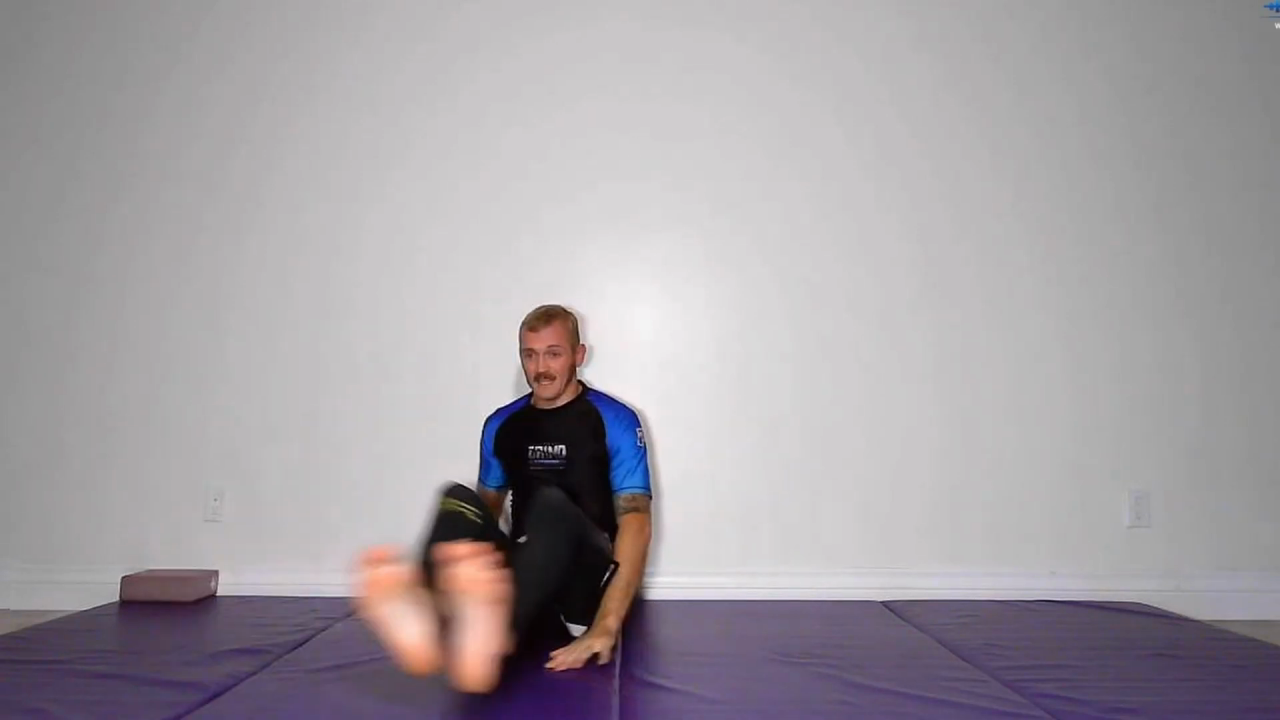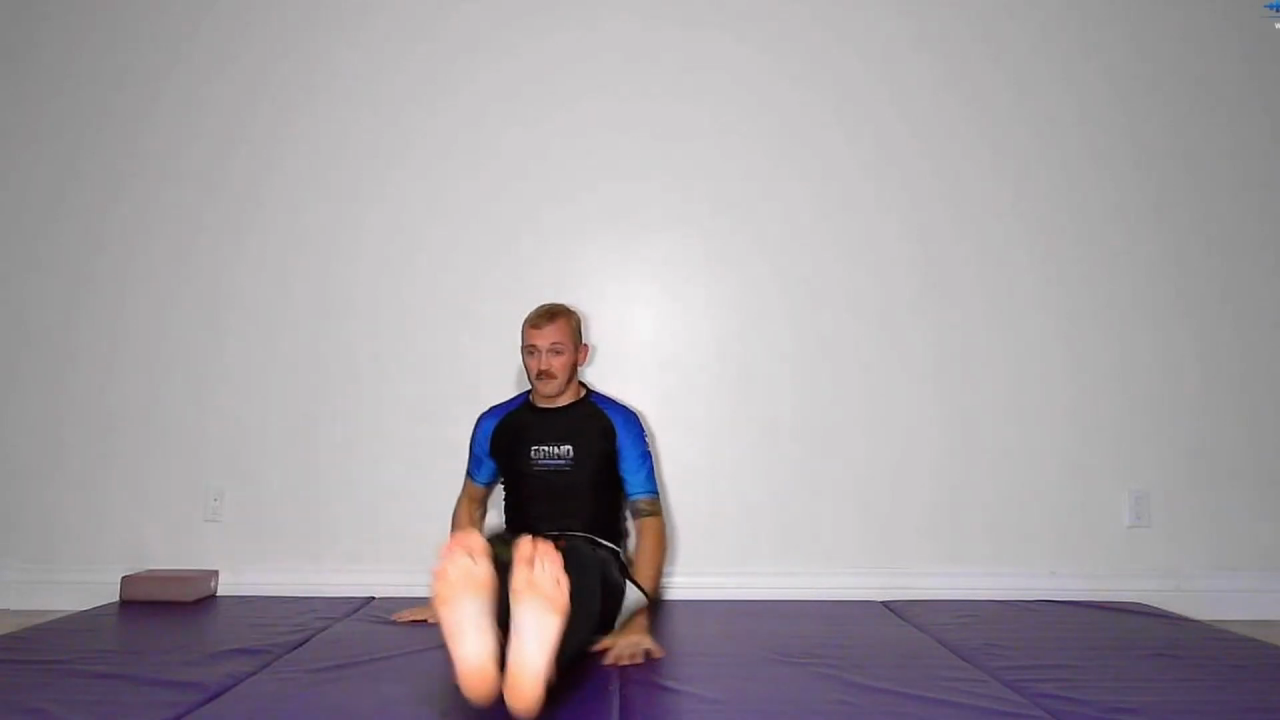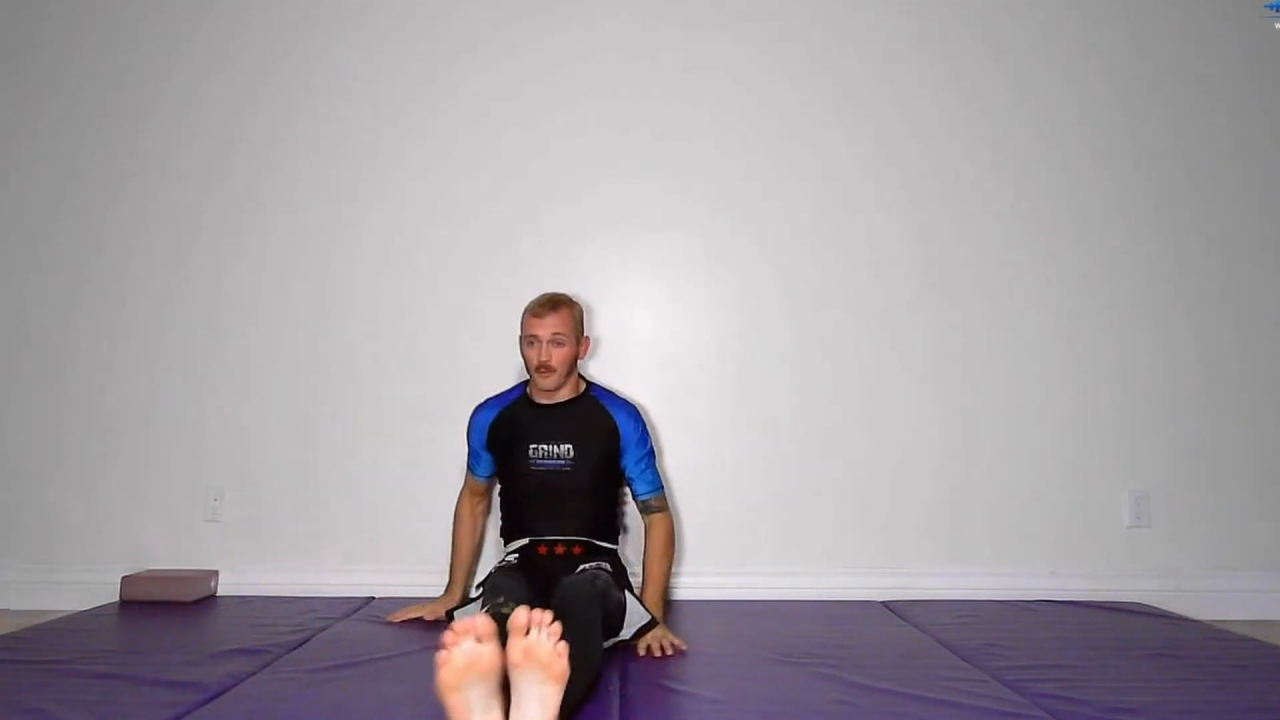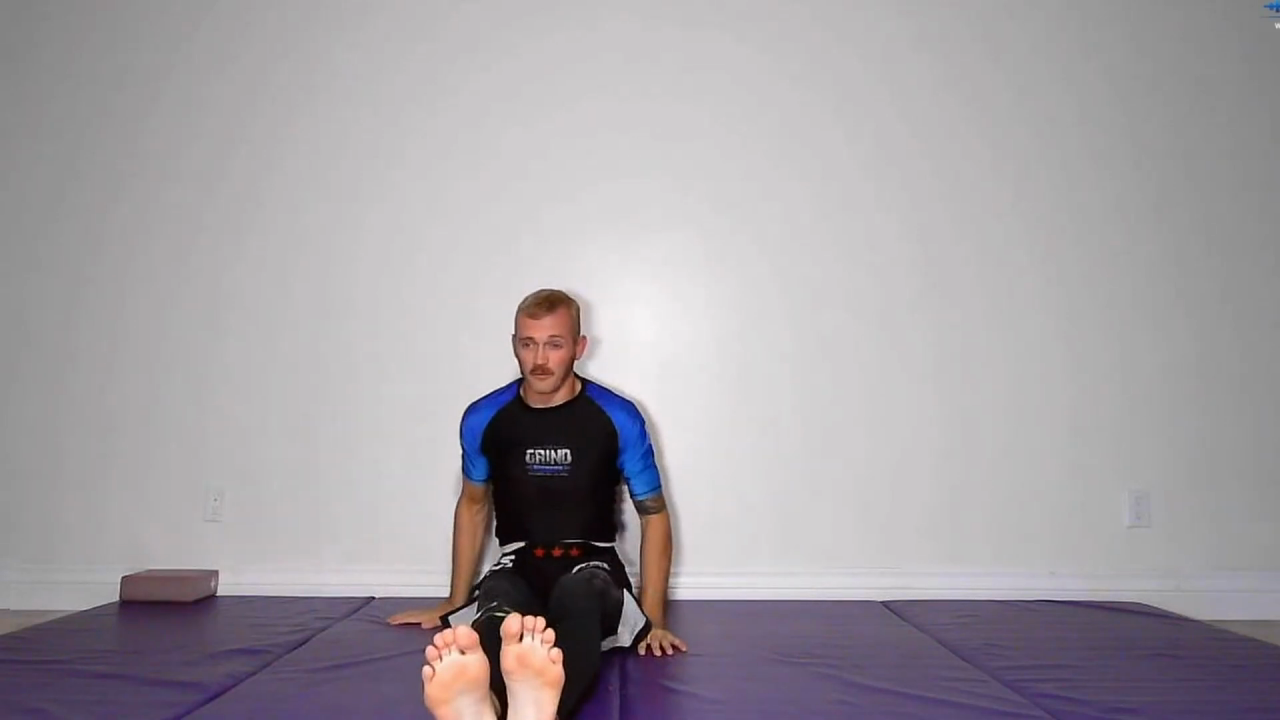
dt=0.2s
person 1, frame 1
left shoulder: (614, 421)
right shoulder: (502, 424)
left elbow: (635, 522)
left wrist: (606, 628)
left hip: (581, 578)
right hip: (510, 570)
left knee: (552, 506)
right knee: (457, 503)
left ankle: (482, 644)
person 1, frame 2
left shoulder: (618, 423)
right shoulder: (496, 424)
left elbow: (649, 521)
right elbow: (471, 504)
left wrist: (638, 620)
right wrist: (452, 594)
left hip: (594, 565)
right hip: (523, 565)
left knee: (579, 565)
right knee: (496, 550)
left ankle: (533, 675)
person 1, frame 3
left shoulder: (619, 418)
right shoulder: (491, 417)
left elbow: (657, 515)
right elbow: (474, 500)
left wrist: (653, 617)
right wrist: (453, 595)
left hip: (592, 567)
right hip: (521, 565)
left knee: (579, 597)
right knee: (502, 608)
person 1, frame 4
left shoulder: (618, 417)
right shoulder: (483, 418)
left elbow: (654, 515)
right elbow: (473, 506)
left wrist: (653, 618)
right wrist: (456, 601)
left hip: (589, 566)
right hip: (518, 567)
left knee: (577, 597)
right knee: (497, 610)
